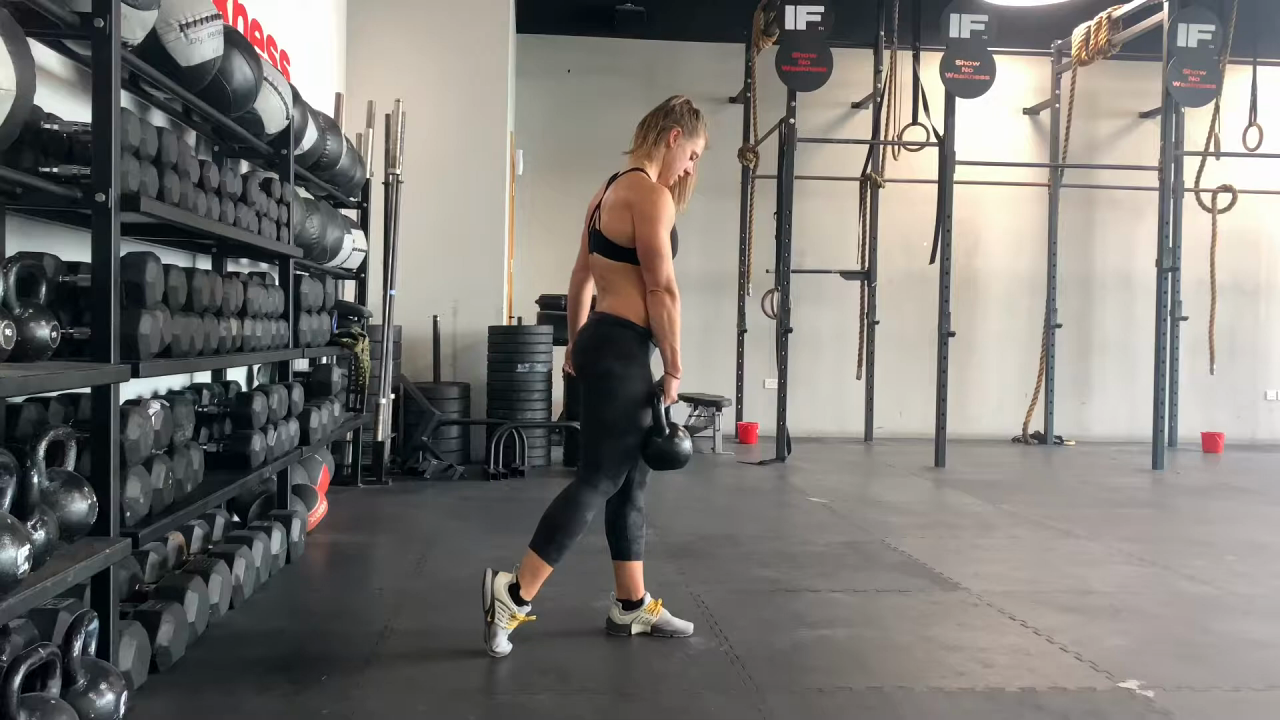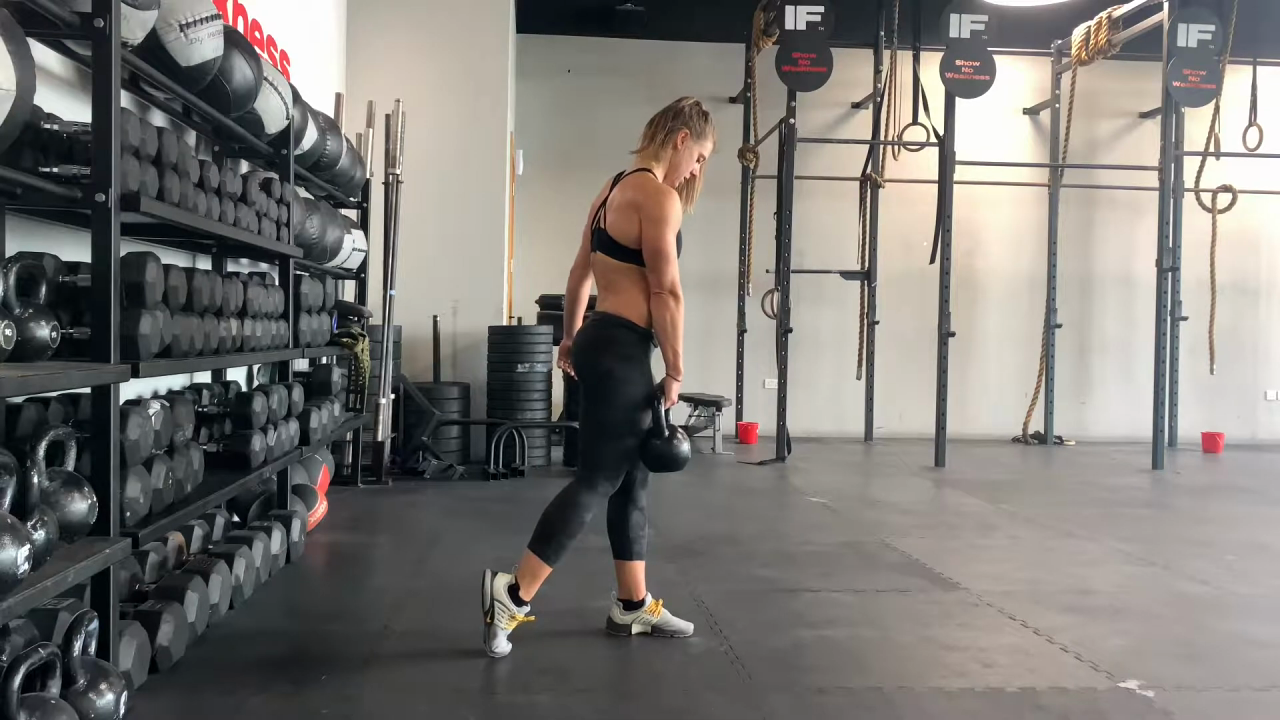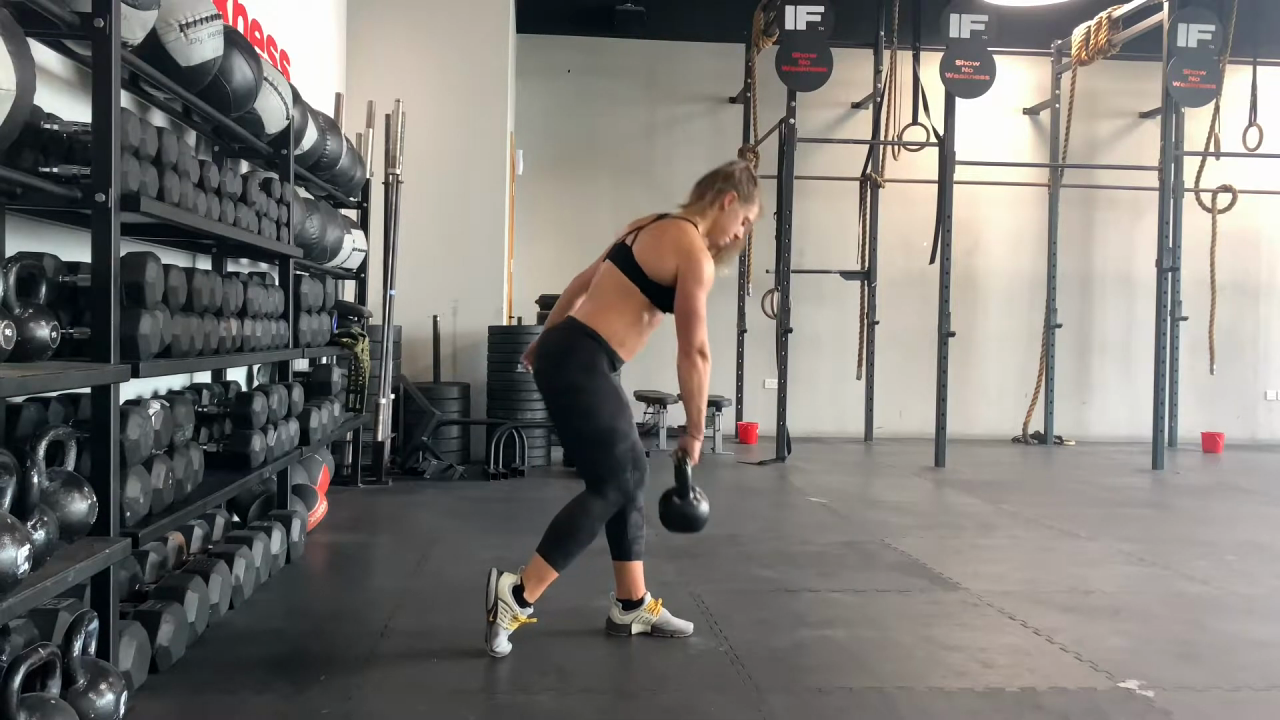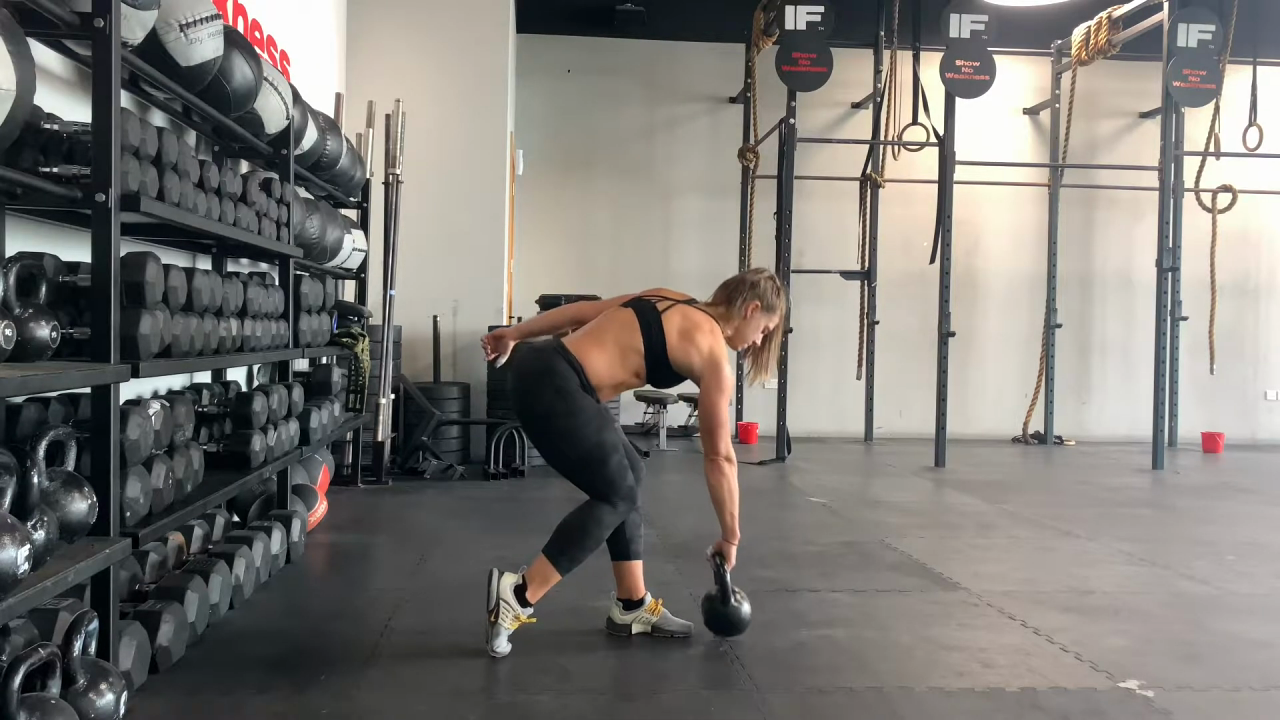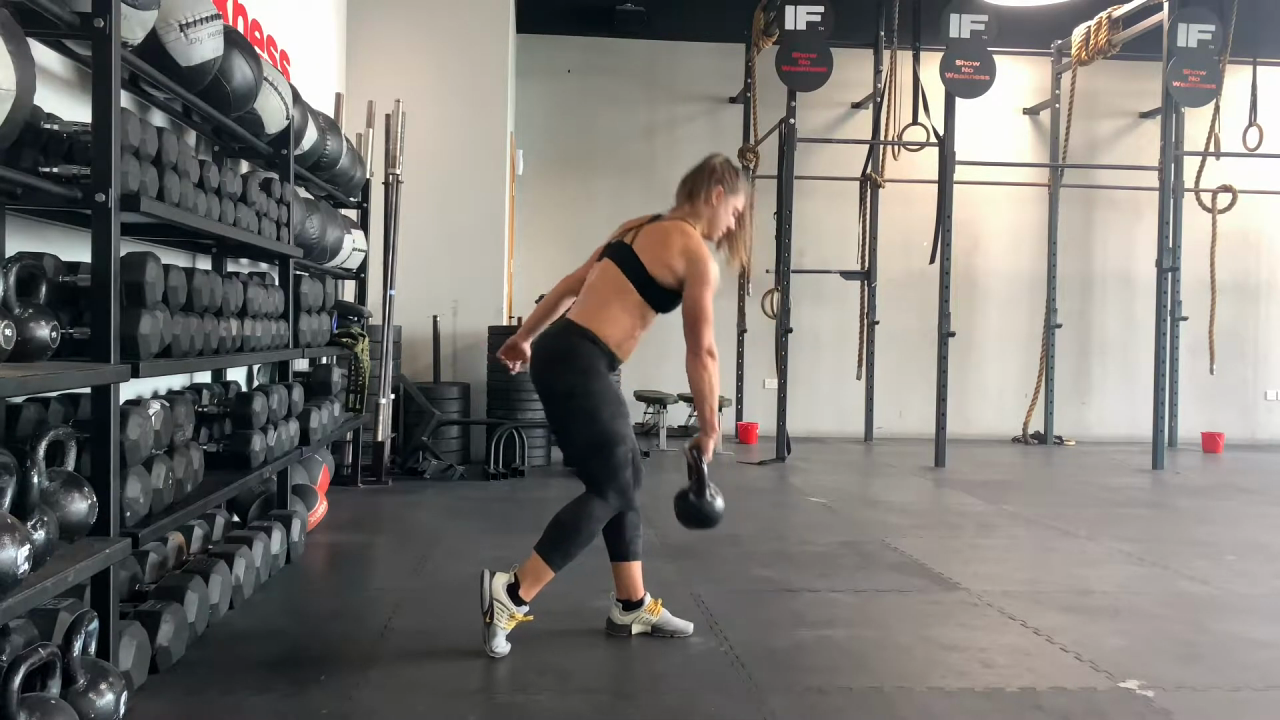
dt=0.7s
person 1, frame 1
left shoulder: (613, 189)
right shoulder: (652, 195)
left elbow: (582, 274)
right elbow: (662, 289)
left wrist: (576, 342)
right wrist: (674, 368)
left hip: (602, 342)
right hip: (621, 351)
left knee: (630, 480)
right knee: (600, 479)
left ankle: (632, 605)
right ankle: (512, 593)
person 1, frame 2
left shoulder: (615, 188)
right shoulder: (659, 196)
left elbow: (580, 271)
right elbow: (665, 292)
left wrist: (570, 337)
right wrist: (674, 371)
left hip: (600, 341)
right hip: (621, 352)
left knee: (631, 480)
right knee: (598, 480)
left ankle: (632, 605)
right ankle: (512, 594)
person 1, frame 3
left shoulder: (651, 227)
right shoulder: (695, 254)
left elbow: (584, 280)
right elbow: (693, 354)
left wrist: (546, 338)
right wrist: (694, 434)
left hip: (564, 351)
right hip: (580, 365)
left knee: (631, 474)
right knee: (610, 486)
left ankle: (631, 606)
right ankle: (513, 596)
person 1, frame 4
left shoulder: (670, 303)
right shoulder: (713, 355)
left elbow: (584, 310)
right elbow: (719, 458)
left wrist: (514, 334)
right wrist: (730, 536)
left hip: (541, 365)
right hip: (552, 385)
left knee: (628, 475)
right knee: (616, 495)
left ankle: (632, 606)
right ankle: (517, 596)
person 1, frame 5
left shoulder: (641, 227)
right shoulder: (696, 254)
left elbow: (574, 282)
right elbow: (702, 353)
left wrist: (526, 335)
right wrist: (708, 432)
left hip: (560, 351)
right hip: (578, 363)
left knee: (624, 479)
right knee: (609, 489)
left ankle: (631, 606)
right ankle: (512, 596)
